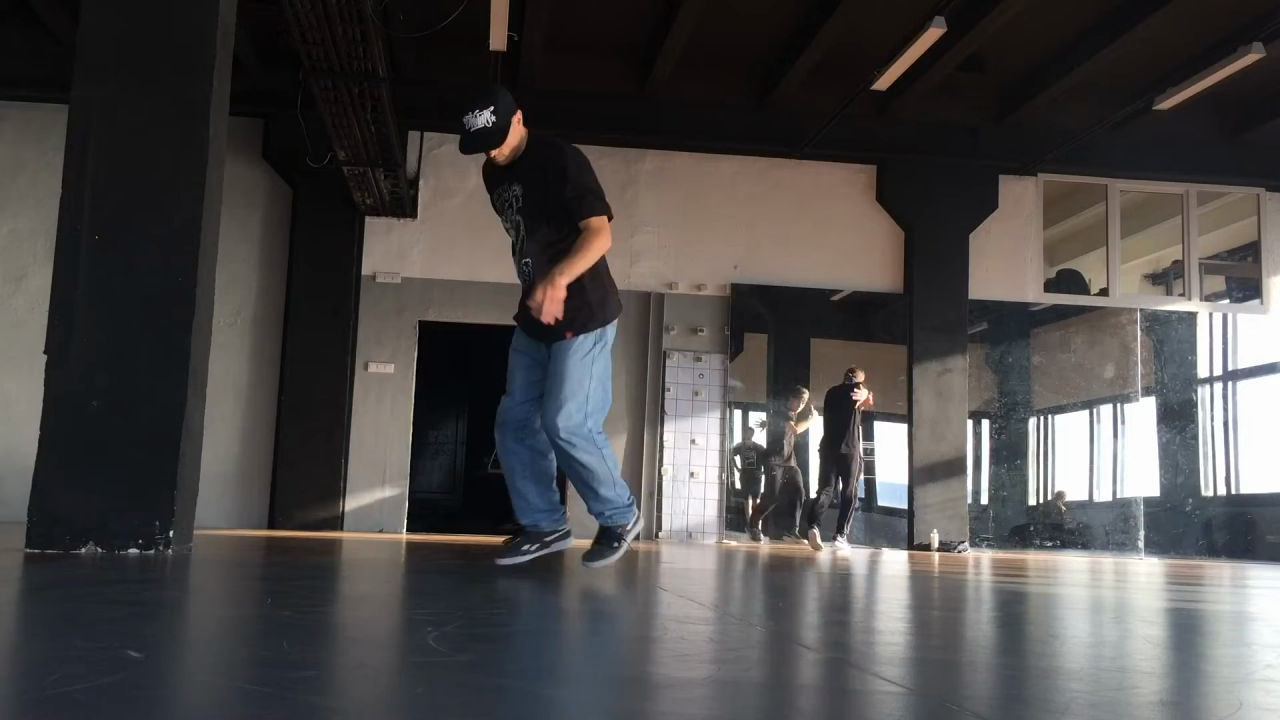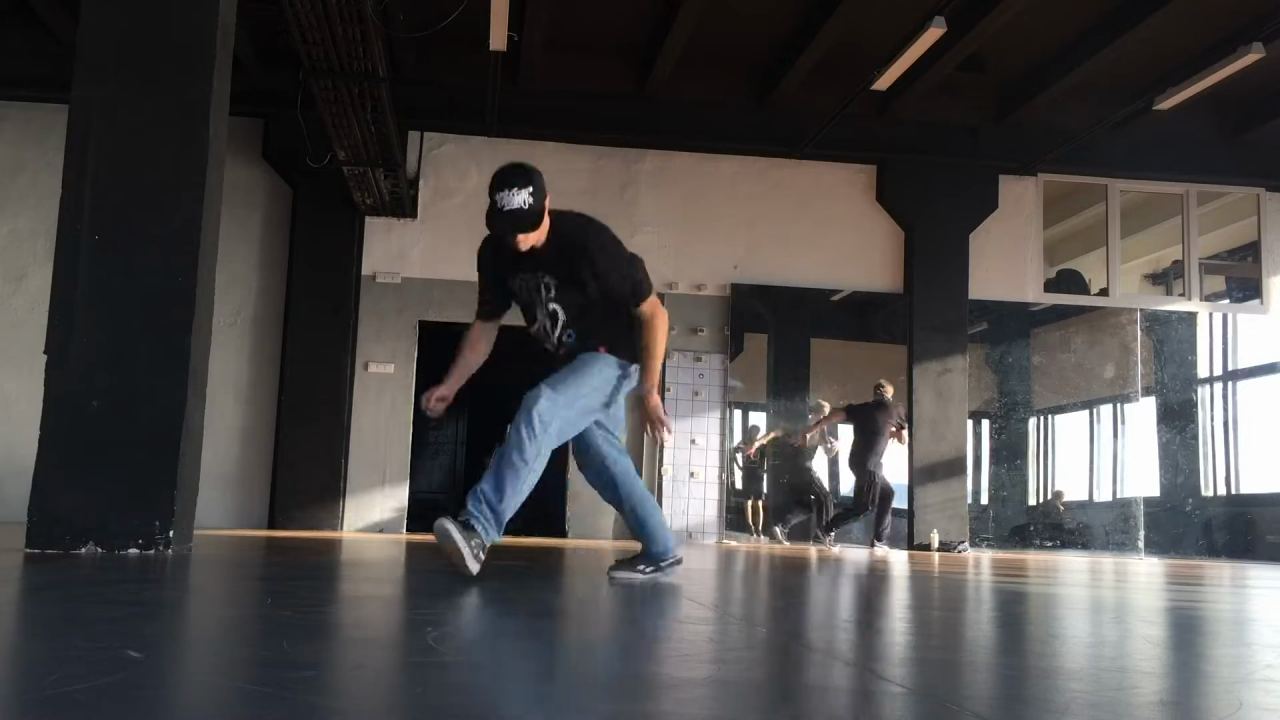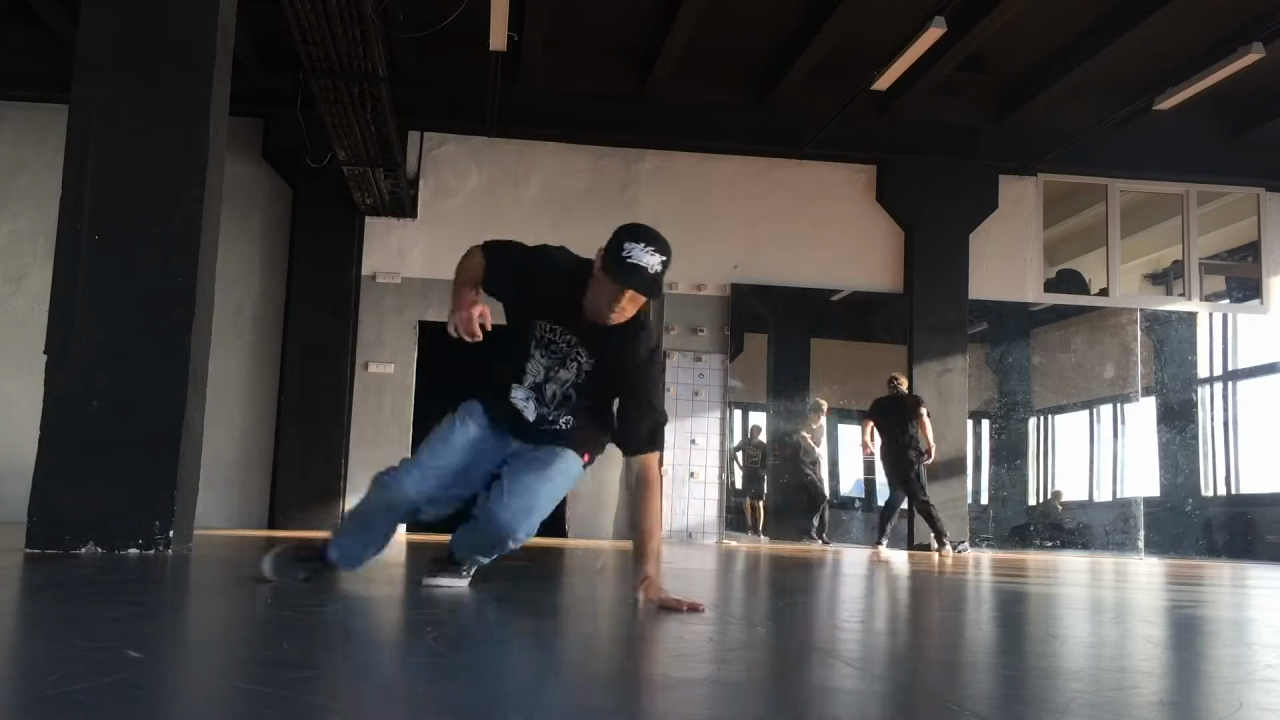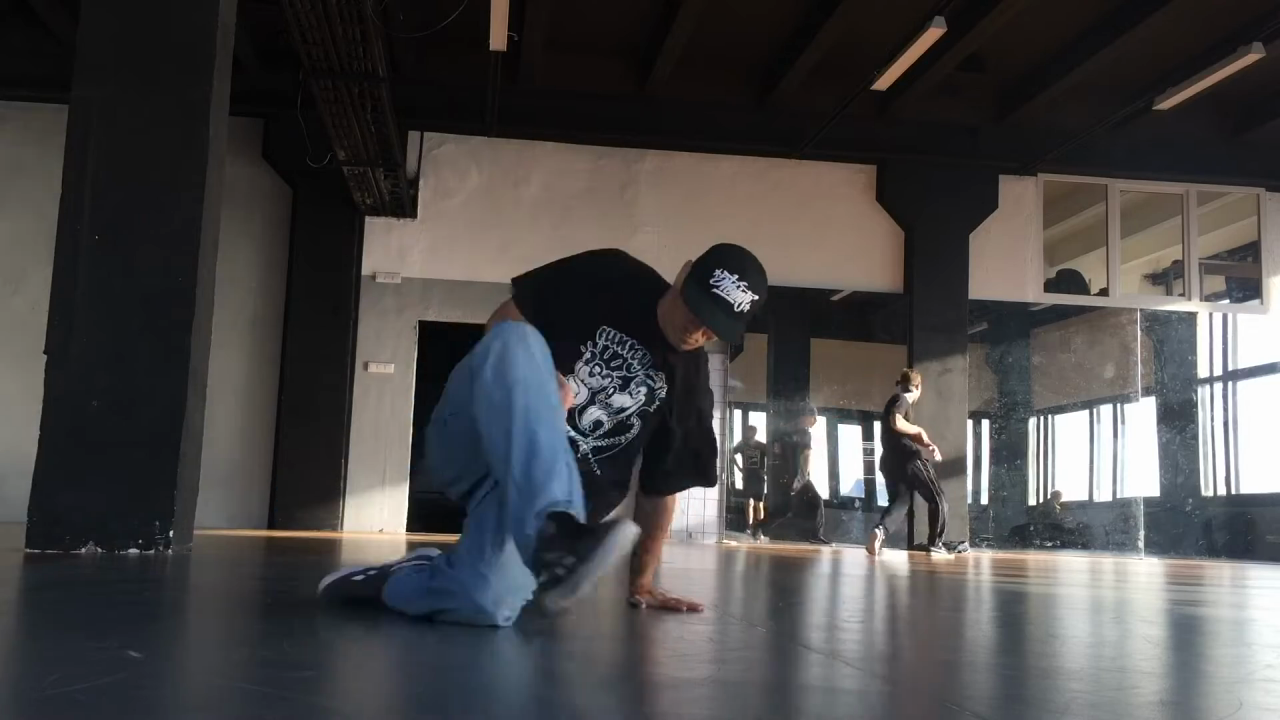
dt=0.3s
person 1, frame 1
left shoulder: (561, 161)
right shoulder: (495, 172)
left elbow: (598, 232)
left wrist: (557, 281)
left hip: (582, 317)
right hip: (535, 317)
left knee: (569, 426)
right knee: (514, 425)
left ankle: (619, 517)
right ankle: (543, 525)
person 1, frame 2
left shoulder: (588, 243)
right shoulder: (494, 251)
left elbow: (654, 315)
right elbow: (484, 326)
left wrist: (649, 388)
right wrist: (450, 385)
left hip: (613, 354)
right hip: (573, 358)
left knee: (538, 413)
right knee: (600, 459)
left ankle: (477, 530)
right ankle: (661, 549)
person 1, frame 3
left shoulder: (639, 354)
right shoulder: (550, 266)
left elbow: (644, 467)
right elbow: (475, 257)
left wrist: (647, 577)
right wrist: (464, 298)
left hip: (558, 445)
right hip: (495, 415)
left knee: (511, 515)
right knee: (404, 488)
left ankle: (467, 553)
right ankle: (332, 553)
person 1, frame 4
left shoulder: (690, 388)
right shoulder: (601, 276)
left elbow: (661, 490)
right elbow: (504, 318)
left wrist: (642, 584)
right wrist: (529, 369)
right hip: (500, 441)
left knee: (486, 603)
right knee: (516, 343)
right ankle: (561, 540)
